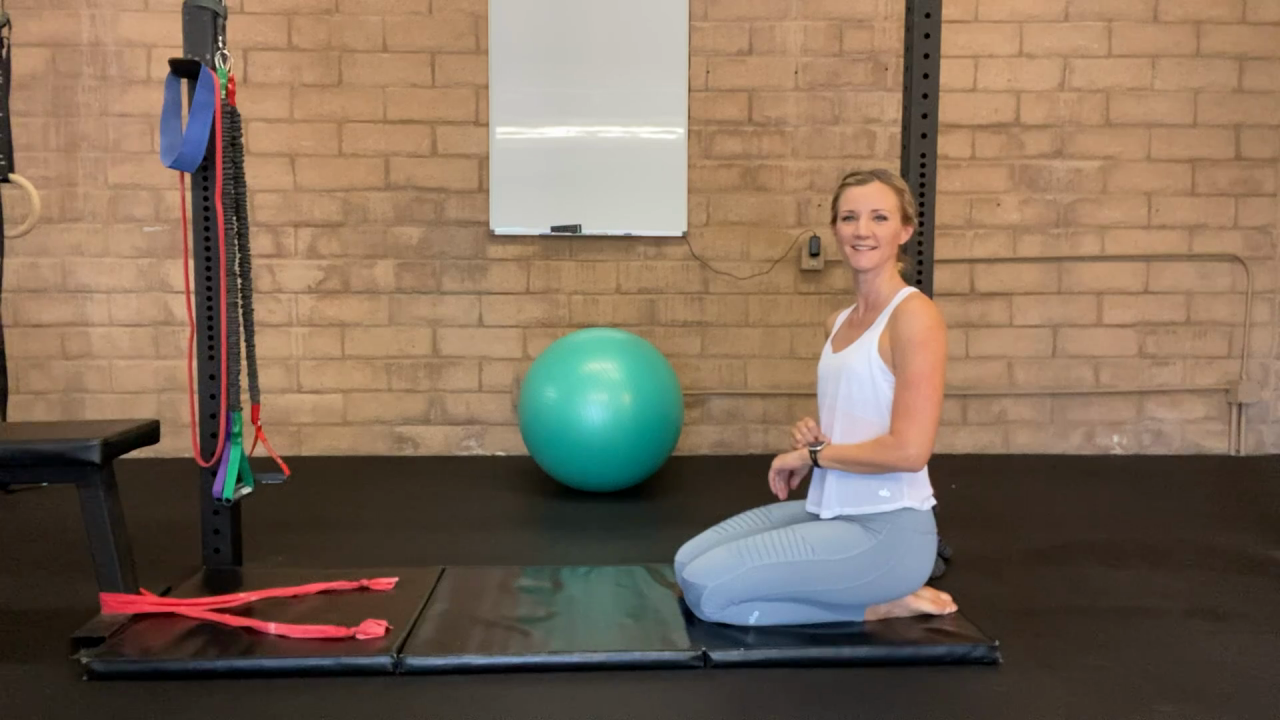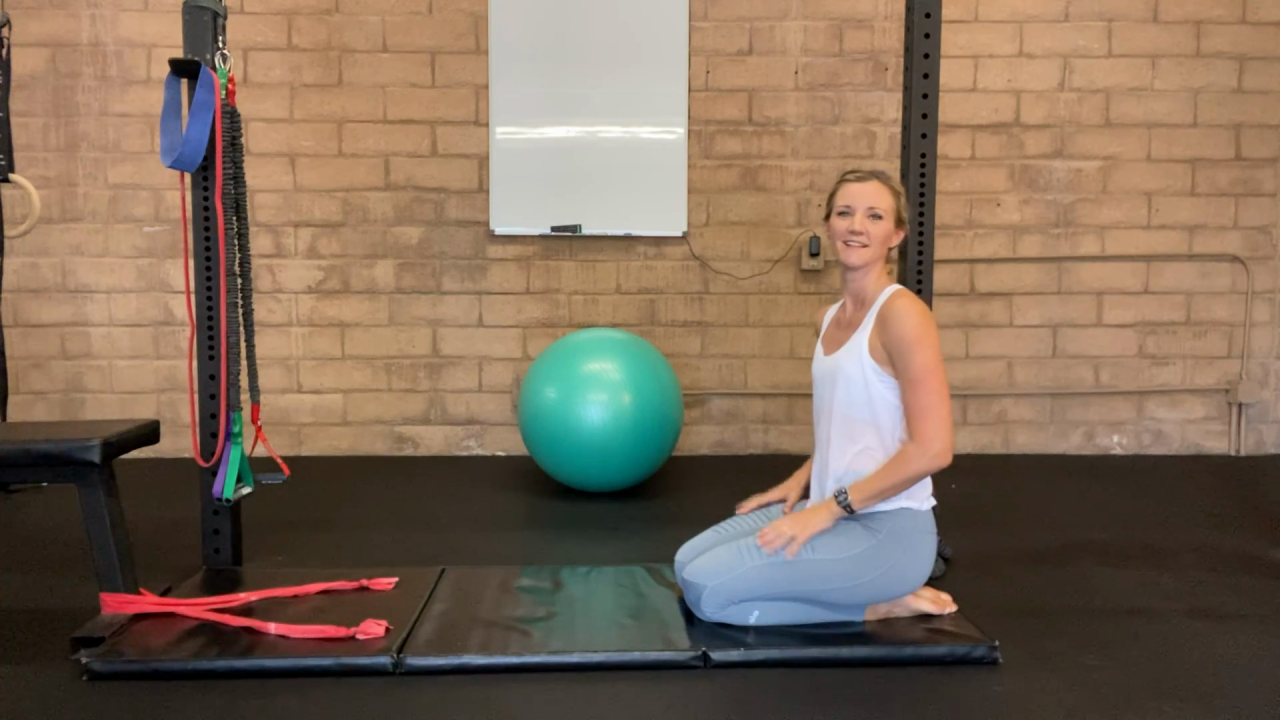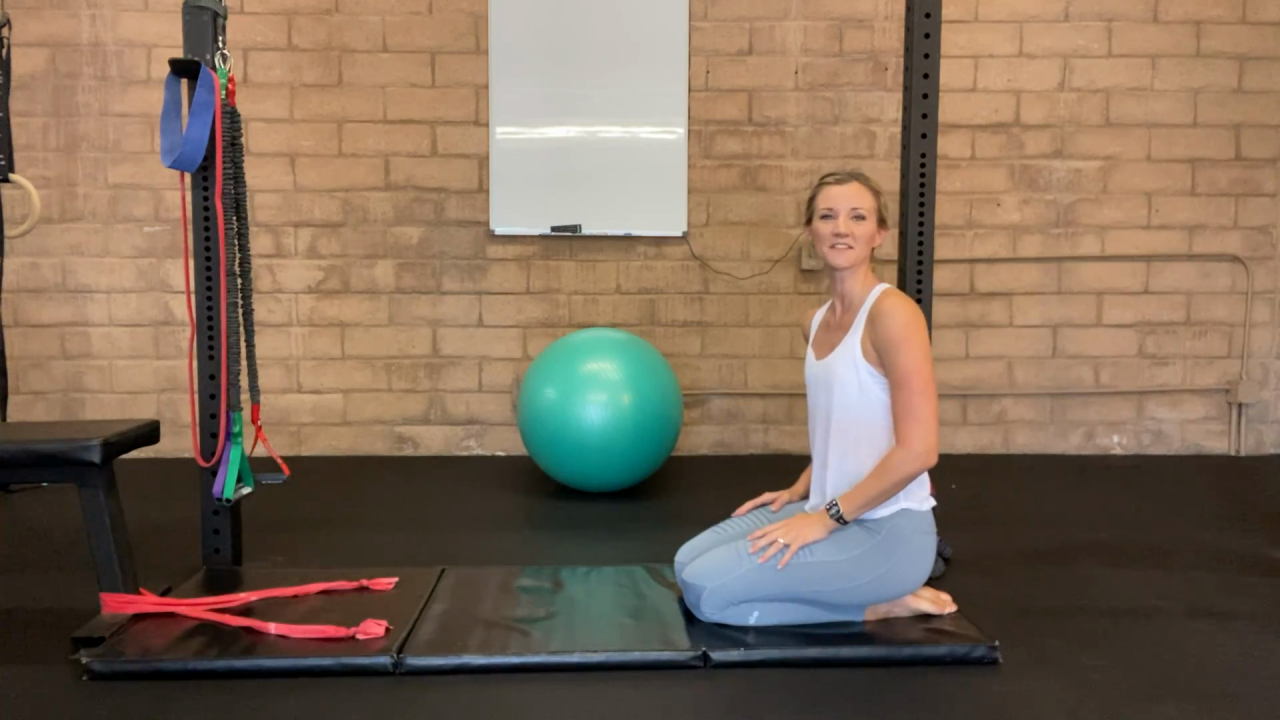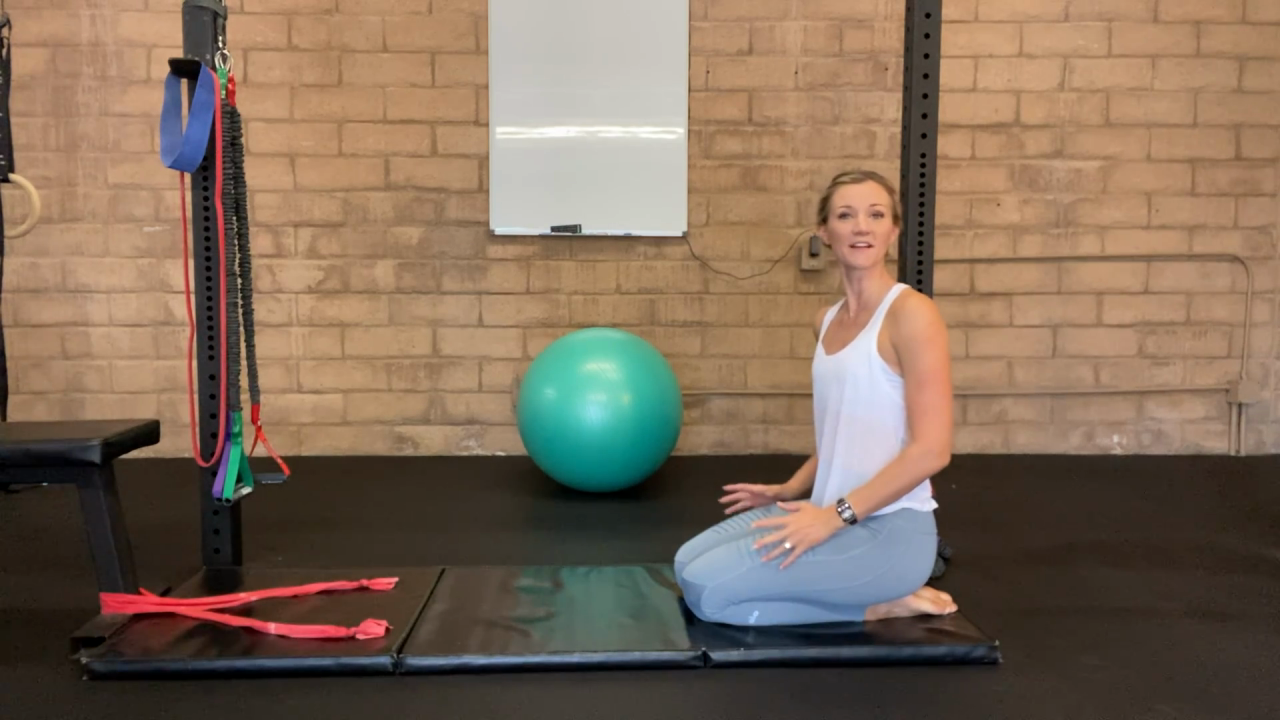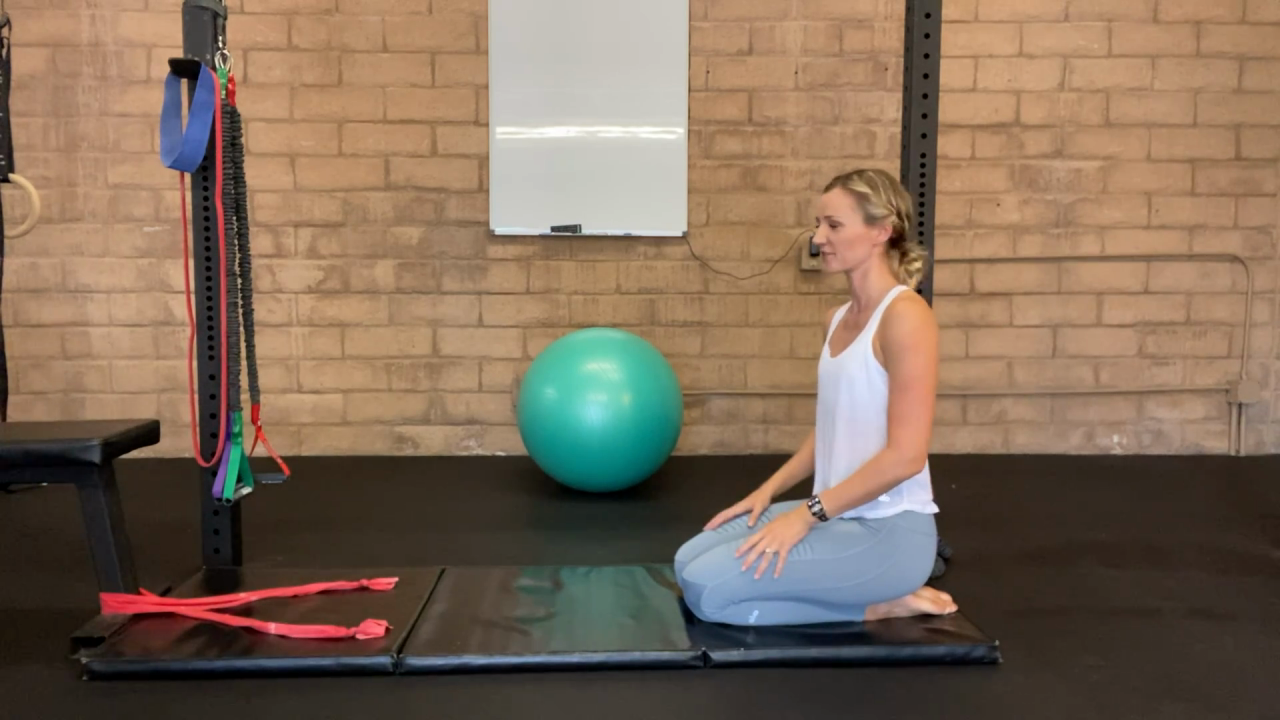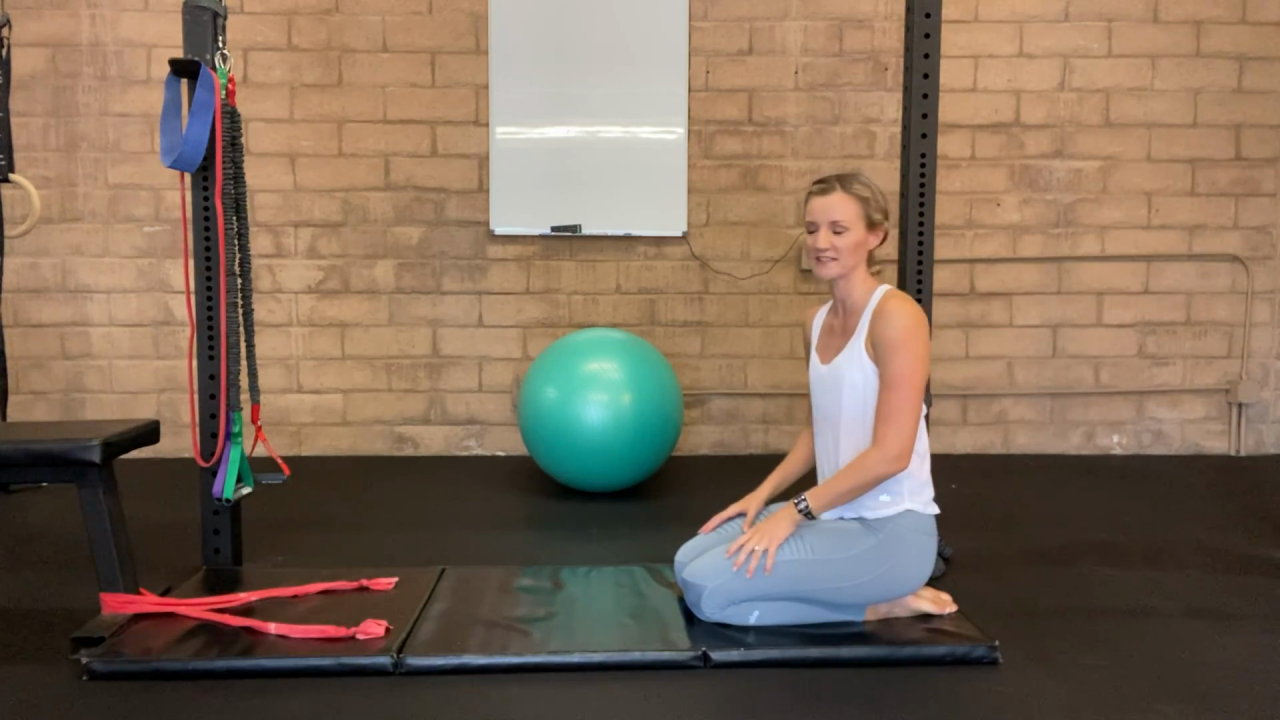
dt=0.7s
person 1, frame 1
left shoulder: (914, 315)
right shoulder: (839, 322)
left elbow: (909, 450)
left wrist: (812, 454)
right wrist: (809, 436)
left hip: (888, 532)
right hip: (829, 511)
left knee: (707, 588)
right knee: (689, 564)
left ankle: (881, 602)
right ankle: (872, 591)
person 1, frame 2
left shoulder: (902, 313)
right shoulder: (830, 318)
left elbow: (933, 448)
left wrist: (831, 509)
right wrist: (799, 482)
left hip: (886, 530)
right hip: (834, 512)
left knee: (707, 589)
right knee: (689, 564)
left ankle: (877, 604)
right ankle: (869, 594)
person 1, frame 3
left shoulder: (892, 312)
right shoulder: (817, 321)
left elbow: (919, 449)
left wrist: (827, 517)
right wrist: (799, 493)
left hip: (887, 531)
right hip: (835, 509)
left knee: (707, 589)
right knee: (689, 564)
left ankle: (880, 602)
right ankle: (868, 592)
person 1, frame 4
left shoulder: (911, 312)
right shoulder: (827, 321)
left elbow: (932, 449)
left wrist: (835, 517)
right wrist: (789, 490)
left hip: (887, 532)
right hip: (833, 513)
left knee: (708, 591)
right knee: (689, 565)
left ankle: (878, 603)
right ankle: (870, 593)
person 1, frame 5
left shoulder: (905, 316)
right shoulder: (839, 318)
left elbow: (907, 455)
left wrist: (807, 514)
right wrist: (769, 489)
left hip: (888, 533)
right hip: (839, 515)
left knee: (708, 589)
right knee: (690, 564)
left ankle: (878, 603)
right ankle: (870, 592)
person 1, frame 6
left shoulder: (895, 315)
right shoulder: (817, 321)
left elbow: (892, 453)
left wrist: (795, 512)
right wrist: (763, 494)
left hip: (891, 532)
right hip: (838, 515)
left knee: (708, 590)
right knee: (689, 565)
left ankle: (878, 603)
right ankle: (868, 590)
